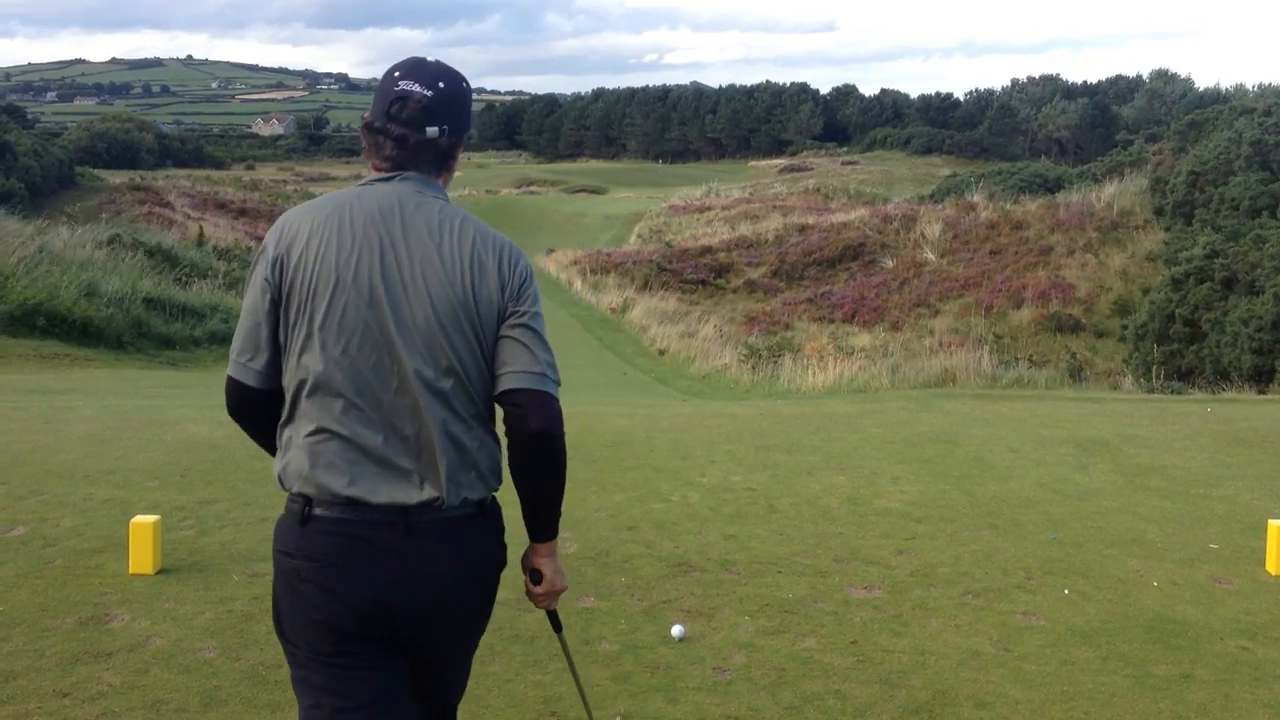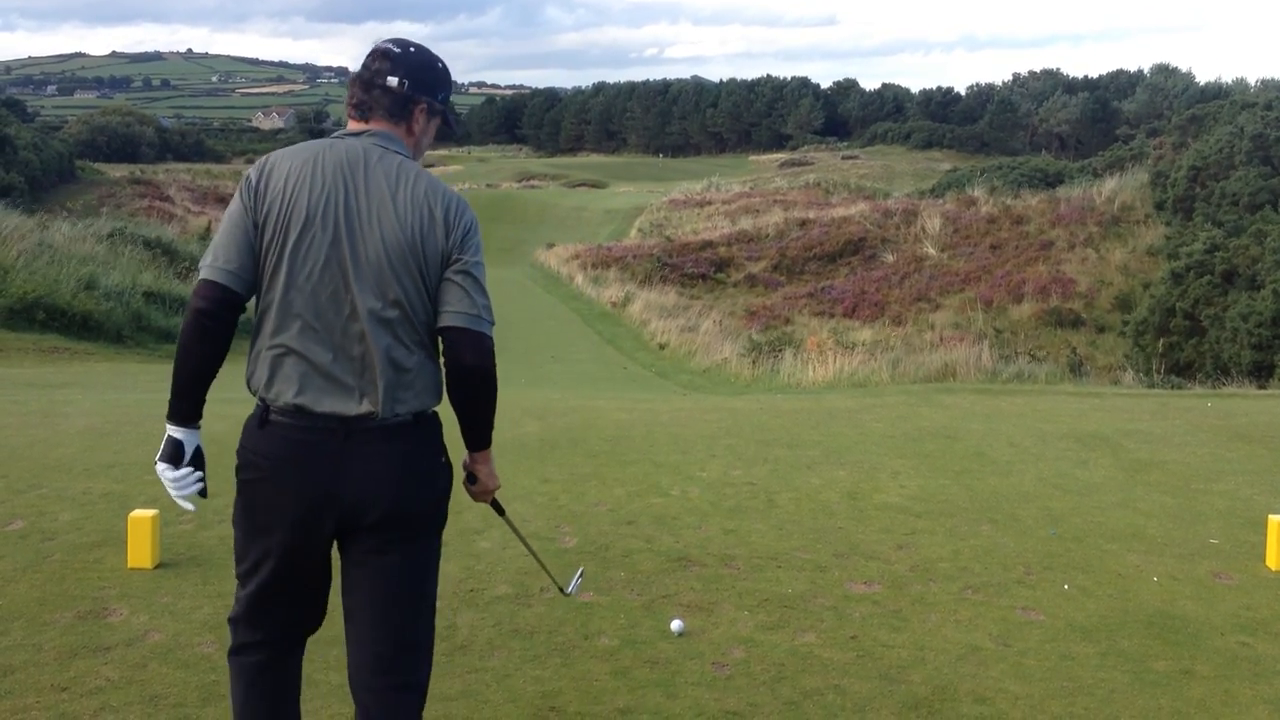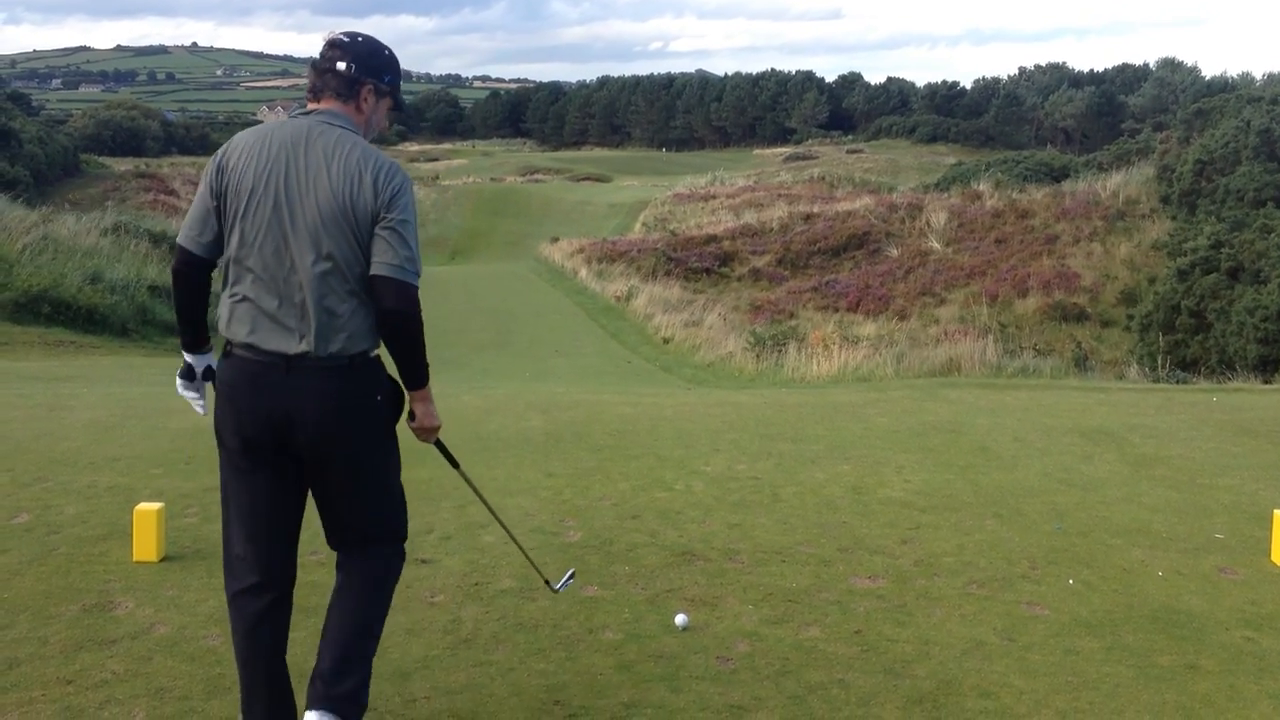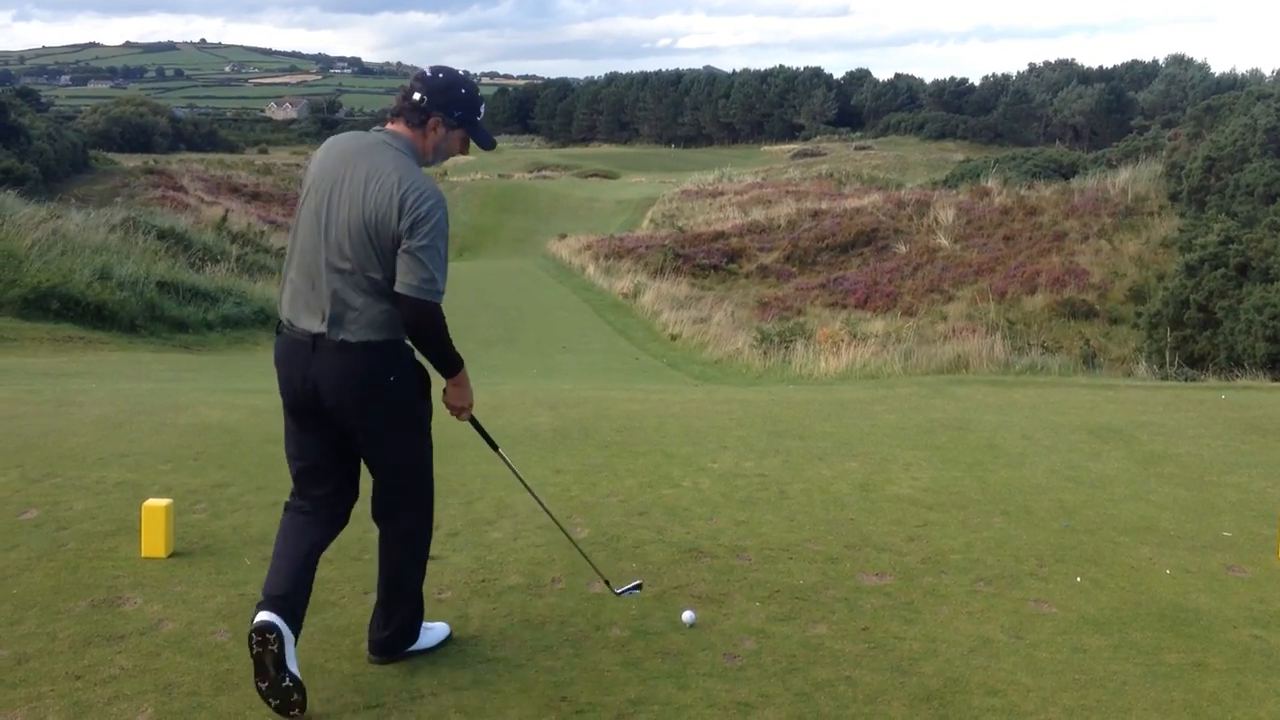
dt=0.5s
person 1, frame 1
left shoulder: (297, 231)
right shoulder: (496, 255)
left elbow: (247, 394)
right elbow: (534, 420)
right wrist: (542, 543)
left hip: (329, 547)
right hip: (455, 545)
person 1, frame 2
left shoulder: (272, 174)
right shoulder: (444, 207)
left elbow: (210, 308)
right elbow: (469, 352)
left wrist: (182, 423)
right wrist: (480, 450)
left hip: (285, 448)
right hip: (398, 460)
left knee: (266, 642)
person 1, frame 3
left shoulder: (238, 150)
right shoulder: (381, 174)
left elbow: (188, 264)
right elbow: (394, 298)
left wrist: (196, 353)
right wrist: (418, 389)
left hip: (247, 383)
right hip: (341, 388)
left knee: (255, 569)
right knee: (372, 544)
person 1, frame 4
left shoulder: (331, 152)
right shoulder: (420, 196)
right elbow: (417, 308)
right wrist: (453, 373)
left hip: (297, 351)
right hip: (369, 365)
left knee: (315, 498)
right knee: (403, 504)
left ankle: (277, 614)
right ankle: (394, 632)
